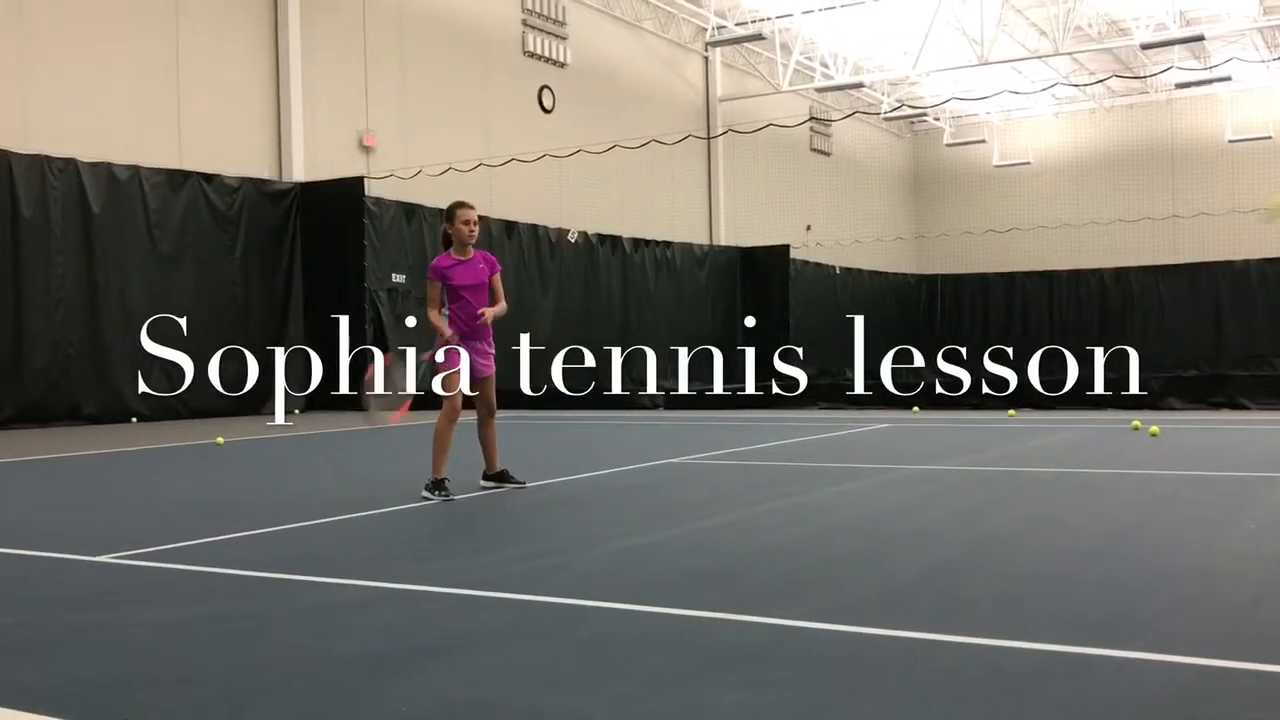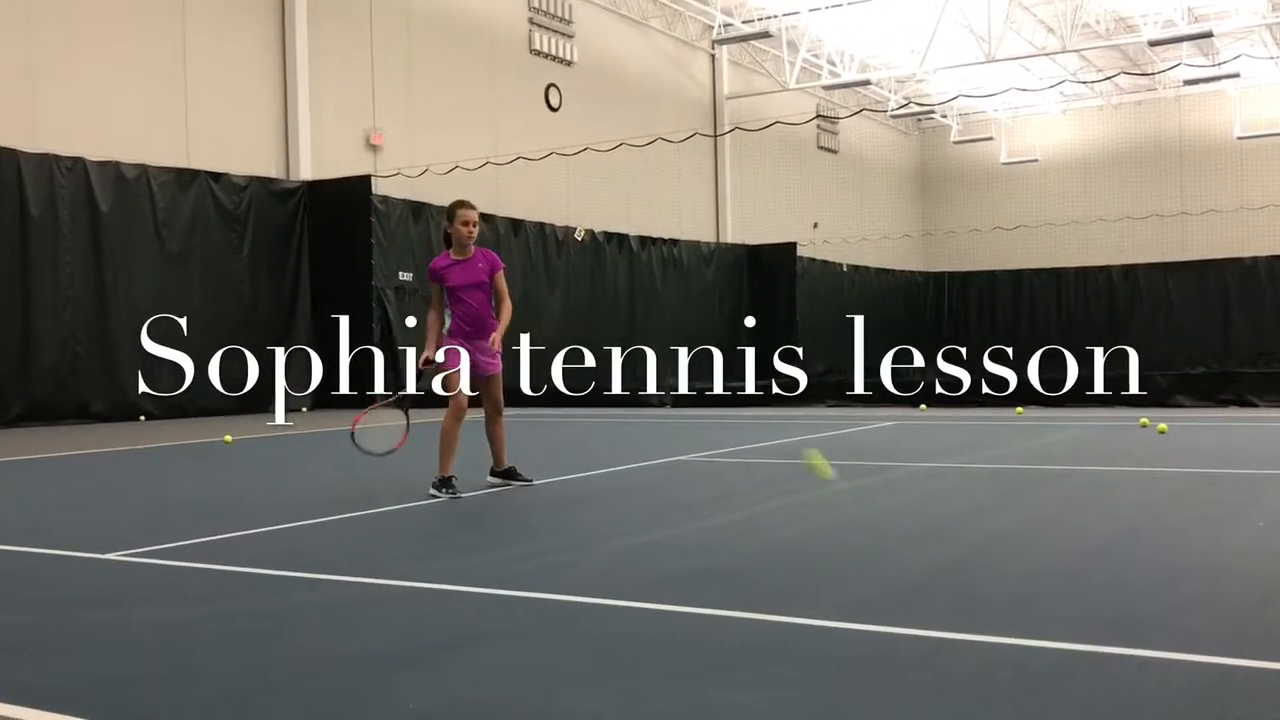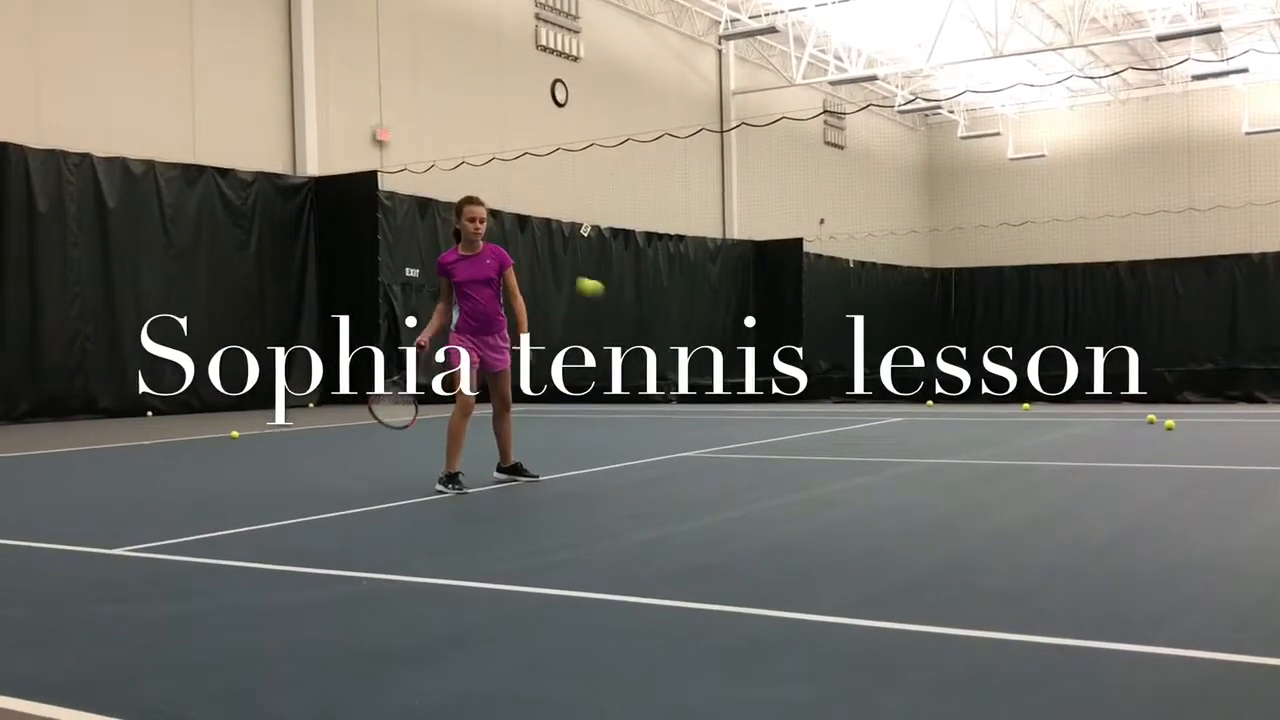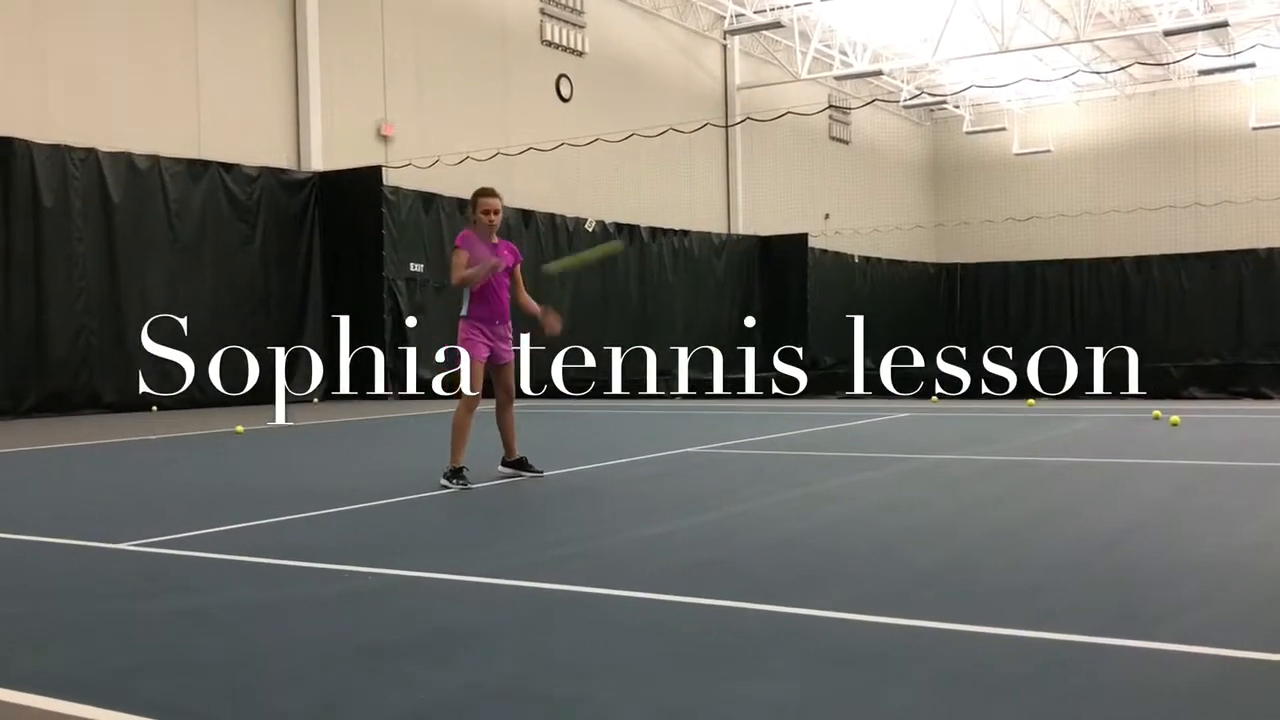
dt=0.3s
person 1, frame 1
left shoulder: (488, 261)
right shoulder: (440, 266)
left elbow: (502, 303)
right elbow: (433, 308)
left wrist: (492, 312)
right wrist: (443, 330)
left hip: (482, 344)
right hip: (453, 345)
left knee: (488, 410)
right knee: (452, 408)
left ankle: (492, 472)
right ankle: (435, 480)
person 1, frame 2
left shoulder: (490, 259)
right shoulder: (438, 266)
left elbow: (505, 302)
right elbow: (435, 310)
left wrist: (499, 333)
right wrist: (429, 347)
left hip: (487, 343)
right hip: (455, 343)
left knee: (495, 408)
right knee: (458, 407)
left ankle: (500, 469)
right ankle: (443, 478)
person 1, frame 3
left shoulder: (499, 256)
right shoulder: (447, 261)
left elbow: (515, 298)
right elbow: (445, 303)
left wrist: (523, 337)
right wrist: (427, 334)
left hip: (496, 338)
right hip: (464, 338)
left knee: (503, 403)
right knee: (465, 403)
left ankle: (507, 464)
right ankle: (449, 474)
person 1, frame 4
left shoulder: (510, 250)
right shoulder: (466, 239)
left elbow: (519, 294)
right elbow: (458, 279)
left wrist: (542, 314)
right wrist: (485, 267)
left hip: (502, 329)
right hip: (474, 328)
left knee: (507, 396)
right knee: (470, 398)
left ankle: (511, 459)
right ankle: (454, 469)
